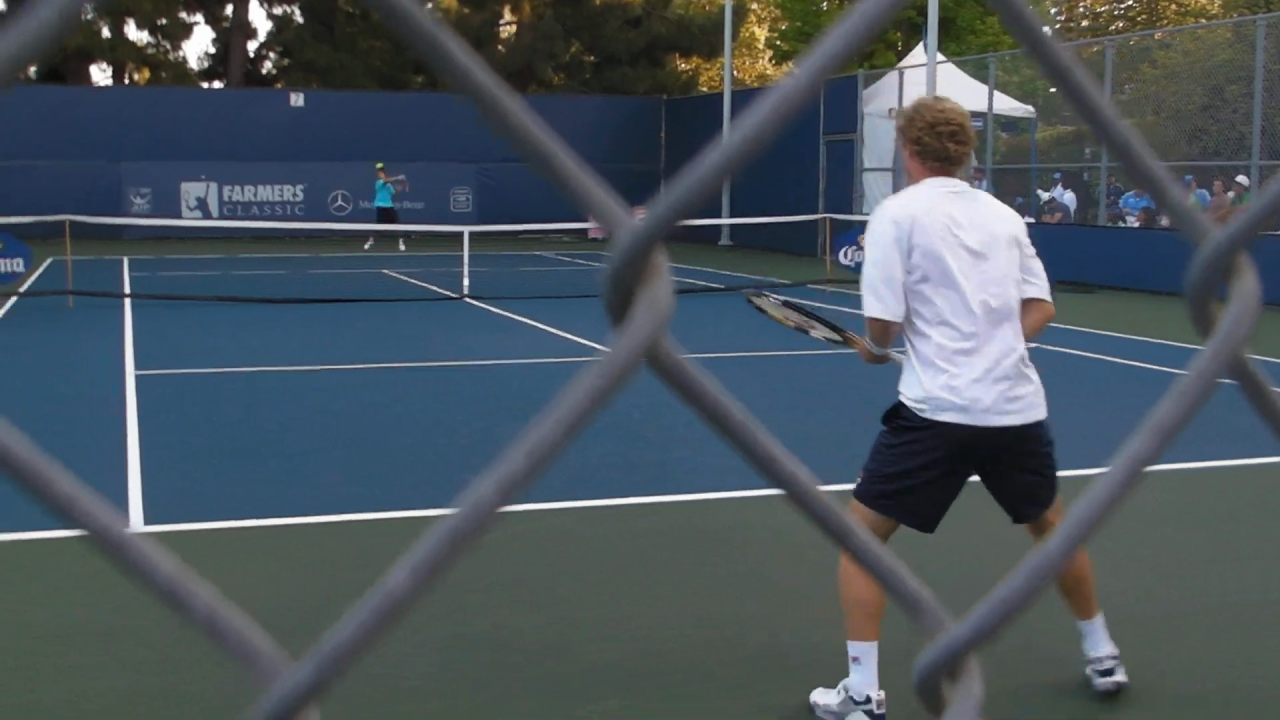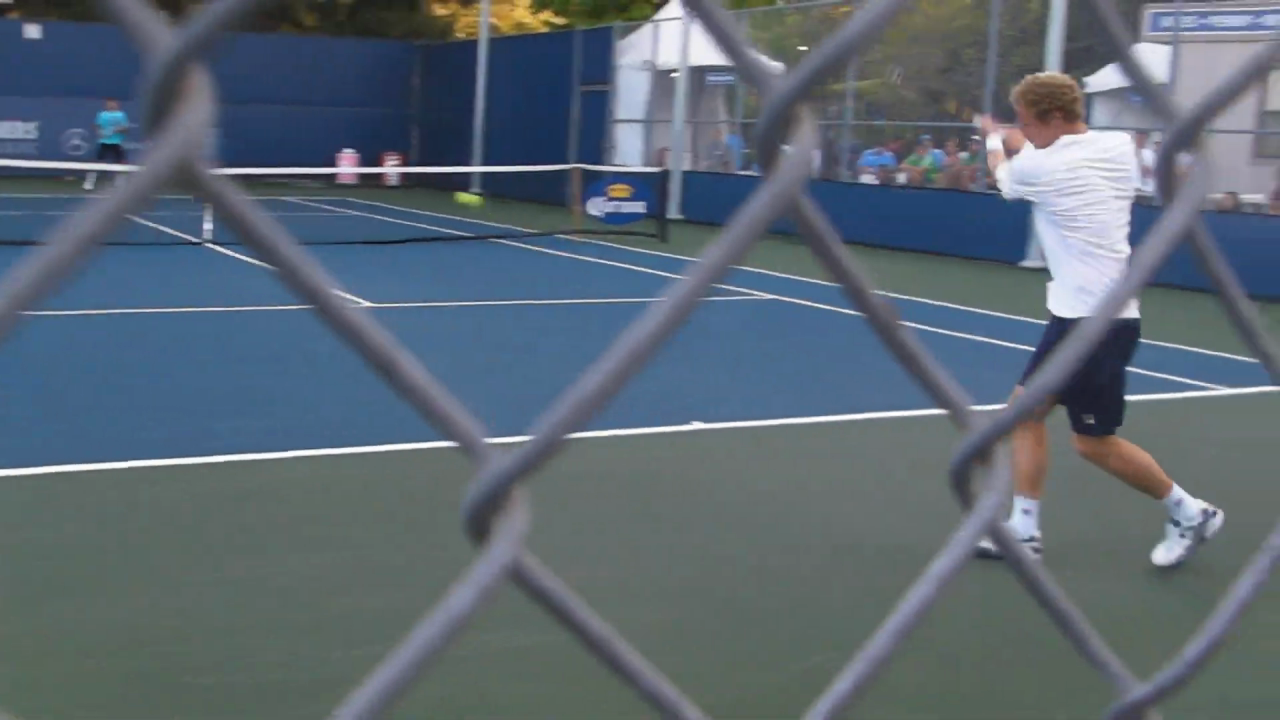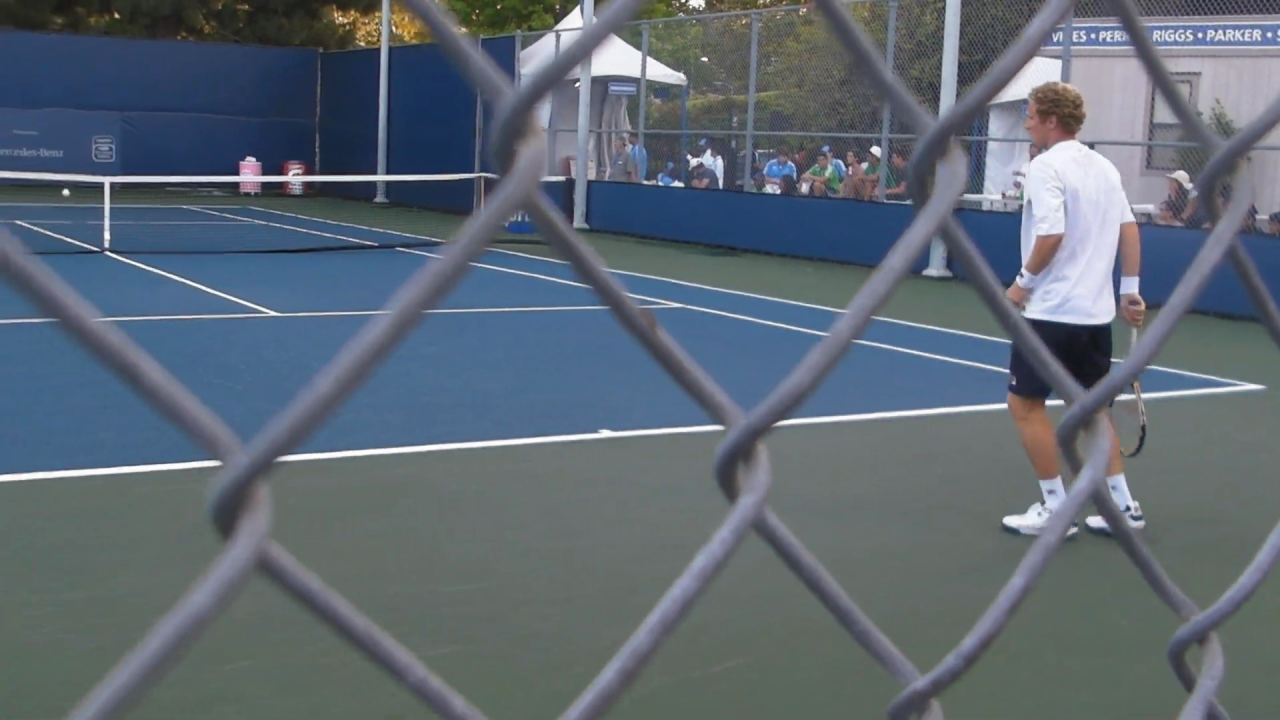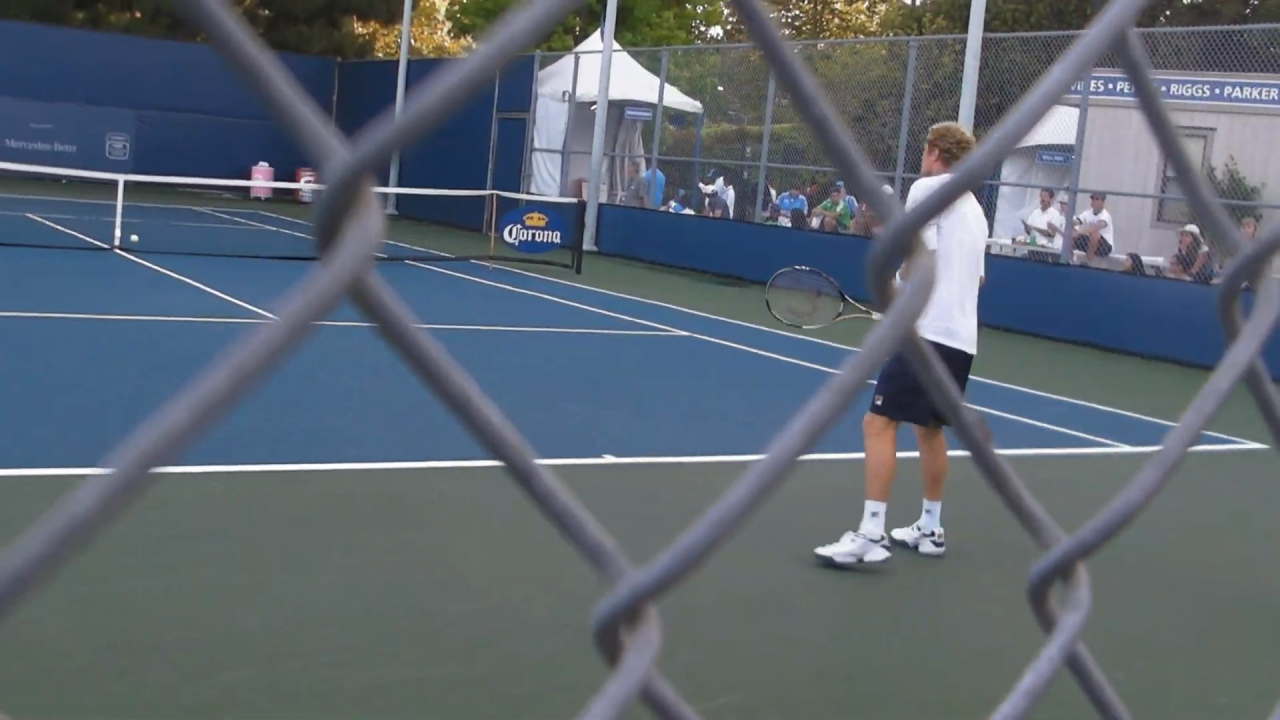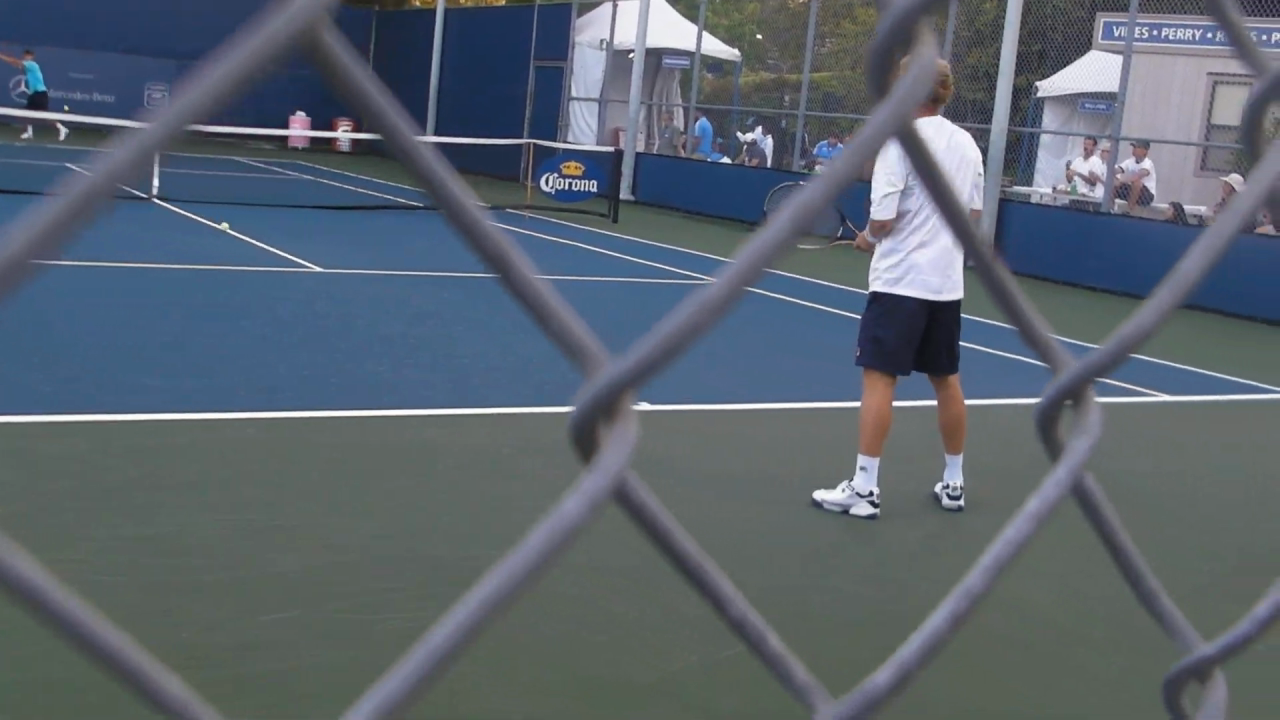
dt=1s
person 1, frame 1
left shoulder: (895, 214)
right shoulder: (1006, 218)
left elbow: (884, 323)
right elbow: (1040, 312)
left wrist: (875, 347)
left hip: (939, 411)
right hip: (1019, 407)
left knee: (860, 535)
right knee: (1049, 527)
right ankle: (1103, 657)
person 1, frame 2
left shoulder: (1037, 166)
right shoulder: (1116, 149)
left elbow: (1005, 178)
left wrist: (994, 140)
left hip: (1091, 319)
right hip: (1079, 314)
left knee: (1096, 443)
right knee: (1027, 410)
left ankle: (1191, 515)
right ankle: (1022, 529)
person 1, frame 3
left shoulder: (1046, 166)
right shoulder: (1103, 167)
left elbow: (1050, 236)
right elbow: (1128, 229)
left wrist: (1023, 282)
right wrist: (1130, 288)
left hip: (1053, 309)
right hip: (1097, 309)
left knee: (1025, 405)
left ankle: (1054, 508)
right ankle: (1123, 504)
person 1, frame 4
left shoulder: (925, 188)
right shoulder: (974, 206)
left elbow: (919, 251)
left hip: (929, 332)
right hip: (962, 336)
left knee: (879, 425)
right knee: (930, 429)
left ankle: (870, 534)
right ankle: (930, 529)
person 1, frame 5
left shoulder: (899, 146)
right shoulder: (968, 145)
left elbow: (883, 221)
right elbow: (973, 211)
left wrist: (868, 238)
left hip: (901, 282)
right hip: (947, 283)
left knee: (878, 378)
right knee: (947, 381)
left ankle: (864, 488)
right ankle: (953, 483)
